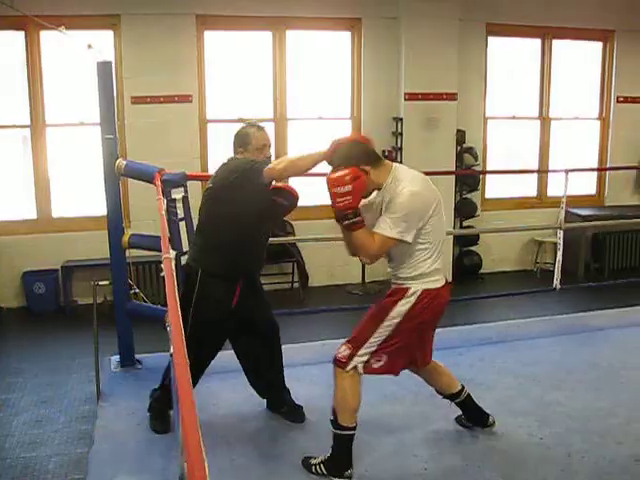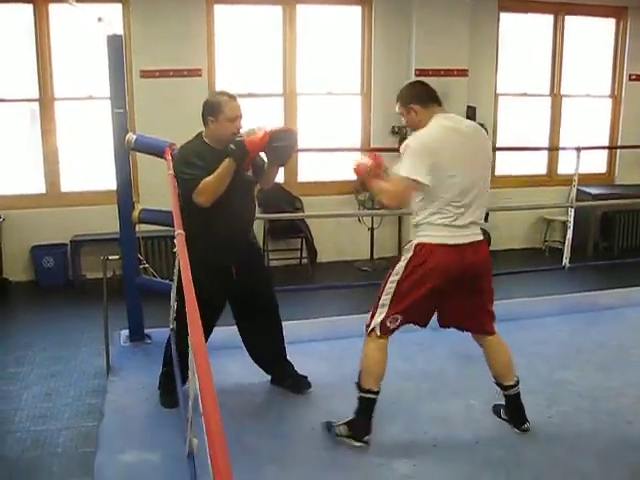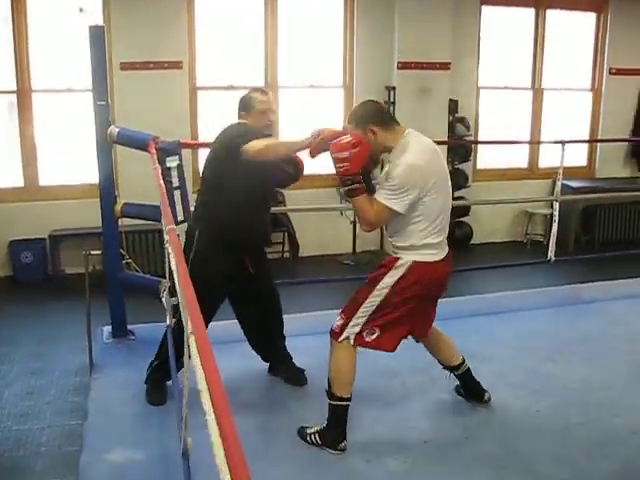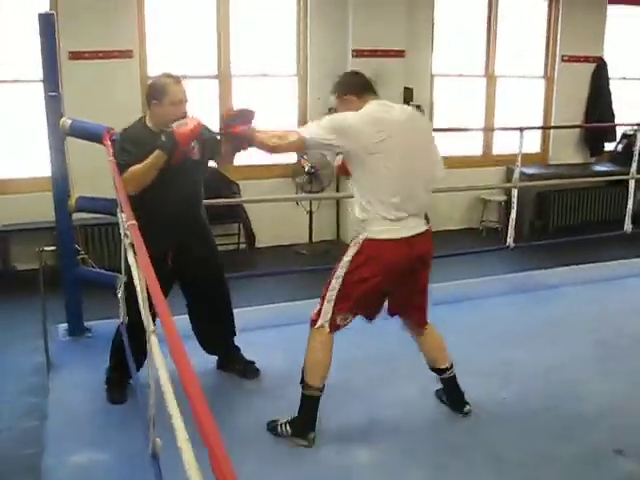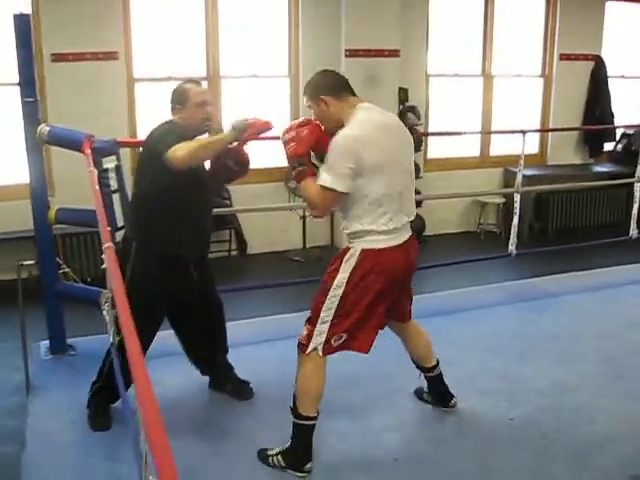
dt=1s
person 1, frame 1
left shoulder: (410, 193)
right shoulder: (385, 187)
left elbow: (370, 252)
right elbow: (354, 245)
left wrist: (347, 211)
right wrist: (348, 210)
left hip: (419, 294)
right hip: (419, 290)
left knee: (347, 363)
right knee: (417, 361)
right ankle: (476, 414)
person 1, frame 2
left shoulder: (422, 140)
right shoulder: (478, 134)
left elbow: (395, 198)
left wrist: (372, 177)
left hip: (431, 251)
right hip: (475, 248)
left knee: (377, 329)
right knee: (485, 331)
left ankle: (360, 424)
right ankle: (516, 411)
person 1, frame 3
left shoulder: (412, 163)
right shoulder: (407, 146)
left elbow: (370, 220)
right elbow: (376, 206)
left wrist: (349, 179)
right wrist: (356, 177)
left hip: (415, 265)
right hip: (432, 261)
left knee: (344, 334)
right knee: (422, 329)
left ankle: (334, 432)
right ankle: (473, 387)
person 1, frame 4
left shoulder: (350, 124)
right shoulder: (417, 120)
left elbow: (283, 142)
left wrist: (247, 133)
left hip: (378, 244)
right hip: (419, 239)
left knee: (322, 324)
right knee: (417, 320)
left ankle: (304, 423)
right ankle: (455, 394)
person 1, frame 5
left shoulder: (350, 140)
right shoulder: (390, 122)
left elbow: (319, 205)
left wrist: (299, 162)
right wrist: (313, 156)
left hip: (368, 254)
right hip: (401, 245)
left knee: (312, 345)
right knee: (401, 320)
left ankle: (299, 452)
right ankle: (440, 391)
person 2, frame 1
left shoulder: (253, 183)
right shoulder: (235, 172)
right elbow: (280, 169)
left wrist: (277, 209)
right wrist: (327, 153)
left hip: (243, 278)
right hip: (210, 279)
left knee: (266, 335)
right knee: (194, 348)
left ankle: (278, 398)
right ankle: (160, 405)
person 2, frame 2
left shoulder: (240, 146)
right shoulder: (190, 155)
left elbow: (263, 182)
right elbow: (203, 197)
left wrist: (276, 160)
right wrist: (233, 158)
left hip: (244, 249)
right hip: (204, 257)
left knee: (263, 312)
right knee: (192, 322)
left ankle: (281, 371)
right ankle: (170, 382)
person 2, frame 3
left shoulder: (266, 160)
right shoulder: (237, 135)
right elbow: (256, 150)
left wrist: (282, 177)
right wrist: (308, 142)
left hip: (247, 244)
right hip: (211, 243)
left knee: (265, 304)
left ankle: (280, 361)
right ankle: (158, 375)
person 2, frame 4
left shoulder: (188, 129)
right shoulder: (131, 138)
left elbow: (221, 154)
right elbow: (130, 185)
right wrist: (164, 148)
left hip: (194, 235)
right hip: (152, 241)
left knee: (214, 296)
right knee: (140, 311)
left ankle: (228, 355)
right ankle: (119, 376)
person 2, frame 5
left shoulder: (193, 140)
right shoulder: (166, 135)
right elbow: (180, 159)
left wrist: (217, 174)
right wrist: (232, 134)
left hip: (187, 253)
right hip: (148, 255)
left knee: (207, 315)
right knee: (134, 330)
left ankle: (221, 374)
right ankle: (101, 398)
